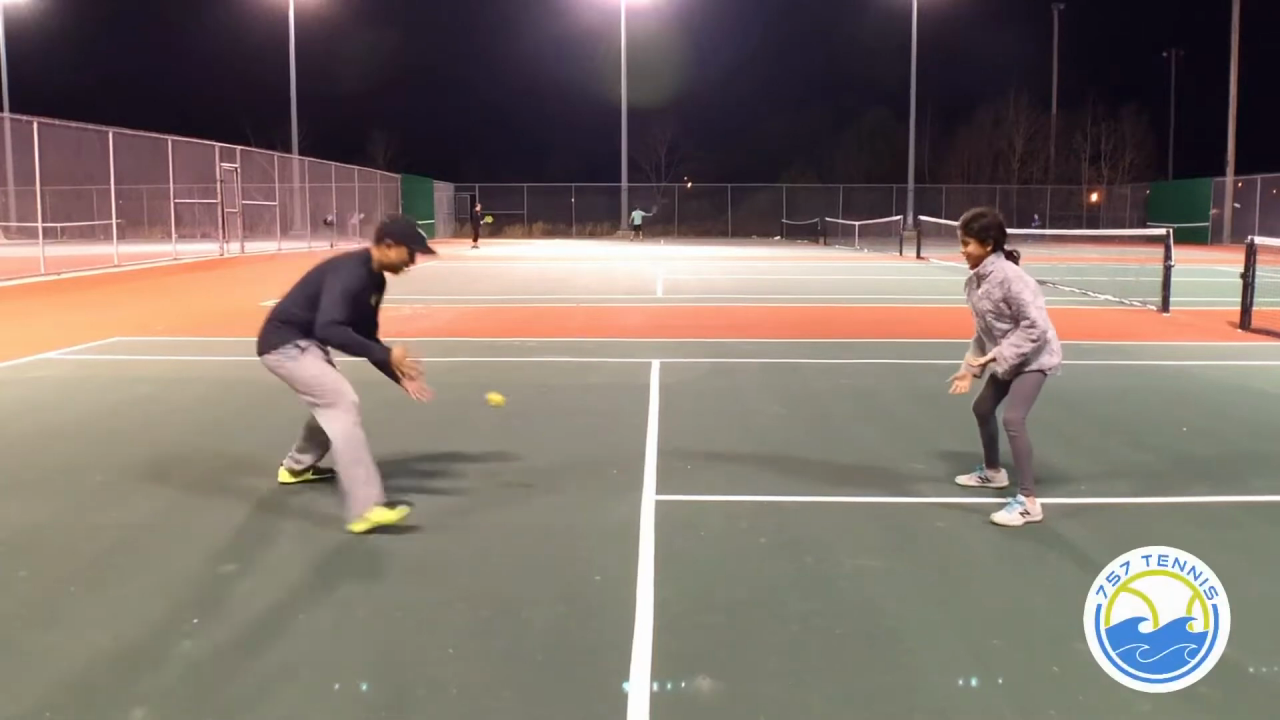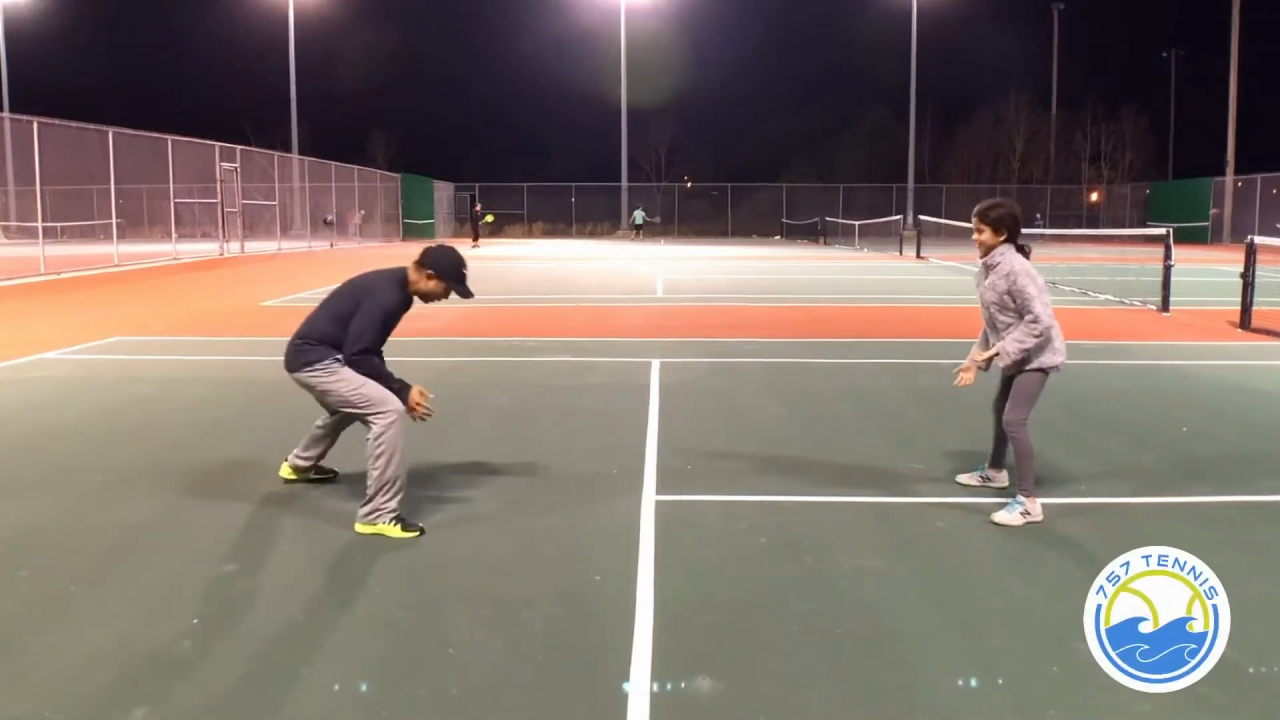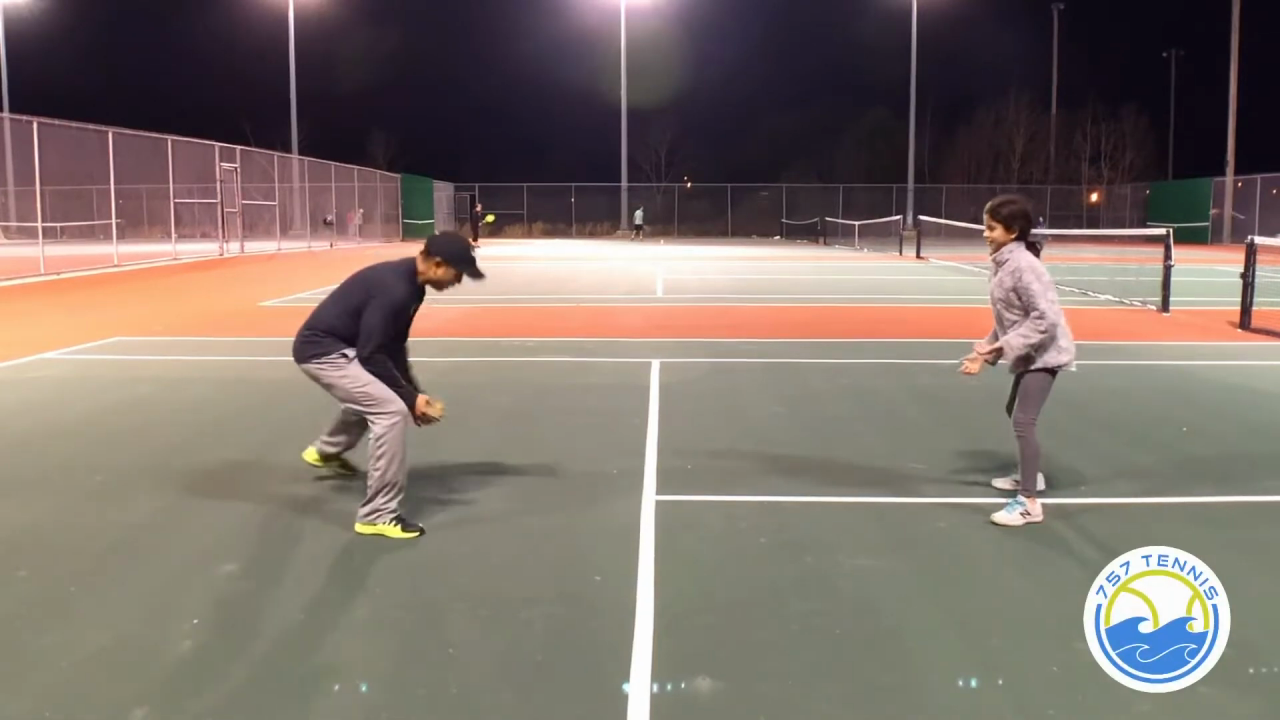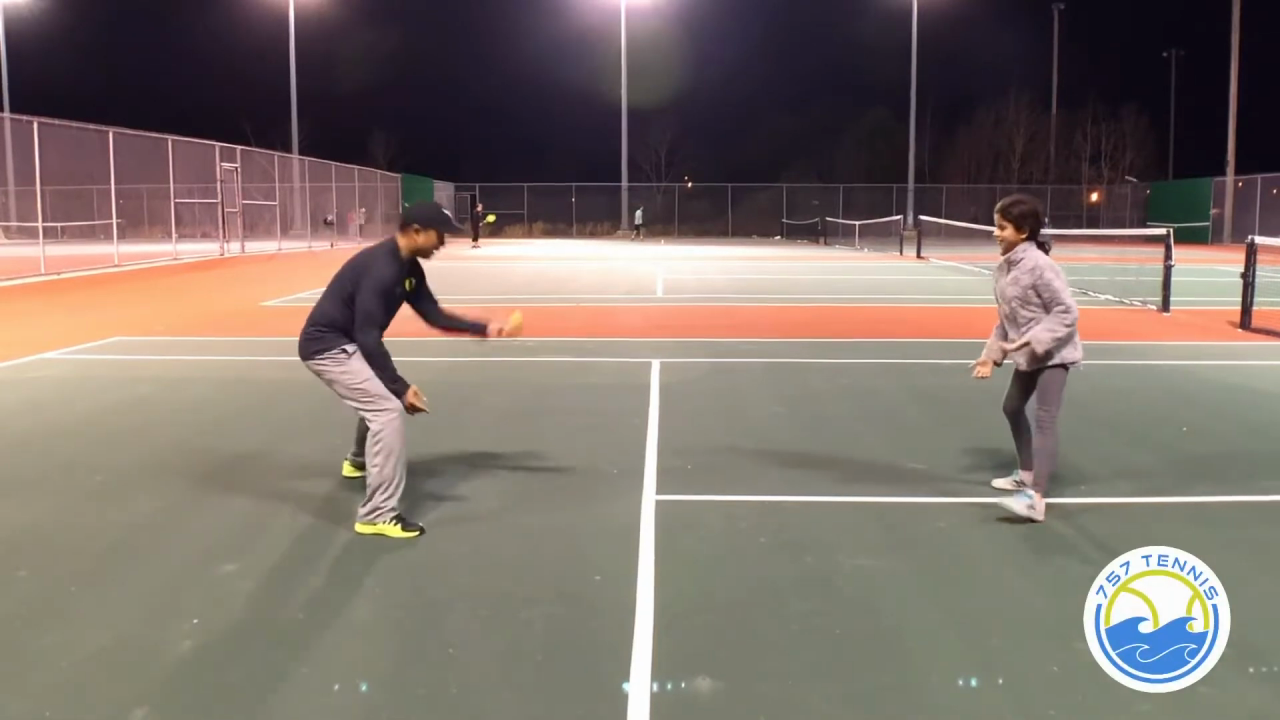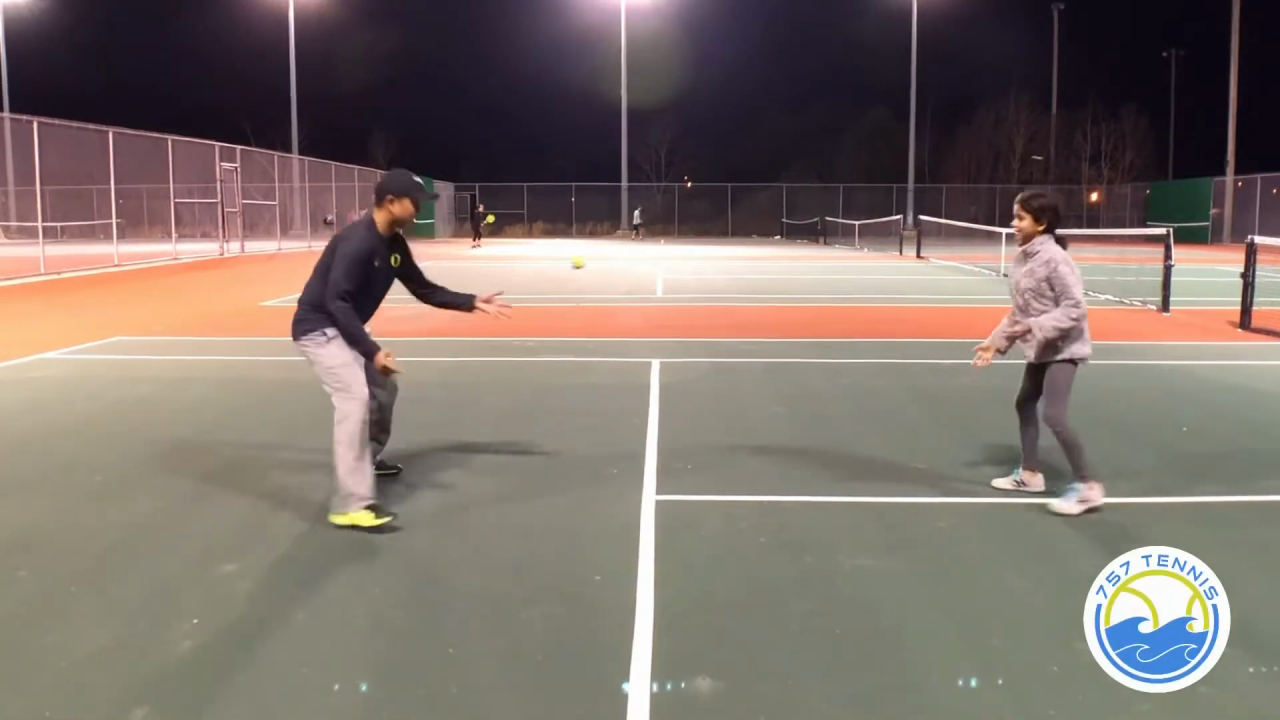
dt=0.2s
person 1, frame 1
left shoulder: (1010, 277)
right shoulder: (974, 281)
left elbow: (1036, 326)
right elbow: (984, 331)
left wrist: (999, 355)
right wrist: (971, 367)
left hip: (1033, 358)
right hip: (1007, 359)
left knee: (1012, 419)
right knee: (983, 409)
left ankle: (1028, 502)
right ankle: (993, 471)
person 1, frame 2
left shoulder: (1016, 270)
right shoulder: (988, 270)
left elbow: (1040, 322)
left wrist: (1001, 350)
right wrist: (978, 359)
left hip: (1035, 355)
right hip: (1018, 357)
left knee: (1014, 421)
right knee: (1001, 412)
left ankle: (1028, 502)
right ankle: (995, 470)
person 1, frame 3
left shoulder: (1024, 267)
right shoulder: (1000, 266)
left elbow: (1044, 319)
left wrist: (1007, 345)
right wrist: (984, 351)
left hip: (1043, 354)
right hip: (1027, 355)
left knee: (1023, 422)
right knee: (1015, 413)
left ankle: (1028, 503)
right ankle: (1029, 476)
person 1, frame 4
left shoulder: (1040, 266)
right shoulder: (1003, 269)
left elbow: (1067, 313)
right elbow: (1005, 320)
left wrist: (1034, 340)
right wrist: (991, 354)
left hip: (1053, 353)
right hip: (1029, 355)
left knee: (1044, 419)
right knee: (1012, 408)
left ankle: (1036, 494)
right ankle: (1028, 473)
person 1, frame 5
left shoulder: (1055, 259)
right shoulder: (1021, 261)
left elbow: (1076, 309)
right elbow: (1020, 310)
left wrist: (1034, 327)
right wrist: (997, 342)
left hip: (1063, 348)
right hip: (1041, 348)
left knee: (1054, 416)
right knee: (1024, 404)
left ankle: (1088, 485)
right ankle: (1030, 474)
person 2, frame 1
left shoulder: (373, 279)
right shoulder: (349, 274)
left elbow: (364, 336)
right elbow: (331, 329)
left wrist: (397, 372)
right wrist: (385, 355)
left hip: (297, 342)
right hip: (283, 343)
left knee: (331, 400)
right knee: (343, 404)
left ankle: (299, 465)
right ankle: (365, 509)
person 2, frame 2
left shoulder: (399, 291)
right shoulder: (385, 297)
left elbow: (369, 351)
right elbow: (359, 356)
left wrist: (396, 390)
right wrist: (402, 391)
left hip: (315, 354)
right hip: (313, 359)
left knee: (348, 406)
right knee: (389, 411)
left ankle: (300, 464)
right ankle: (378, 515)
person 2, frame 3
left shoulder: (412, 286)
right shoulder: (394, 290)
left elbow: (394, 346)
right elbow: (372, 353)
left wrist: (412, 390)
right wrist: (411, 398)
left hip: (329, 346)
right hip: (321, 350)
left knee: (369, 397)
right knee: (390, 411)
left ankle: (326, 451)
right ankle: (378, 515)
person 2, frame 4
left shoulder: (409, 268)
right shoulder: (381, 268)
left elbow: (432, 314)
right elbow: (368, 335)
left wrist: (482, 328)
right wrist: (401, 386)
left hip: (344, 344)
right hip: (328, 346)
left knee: (386, 397)
right knee: (389, 409)
left ankle: (362, 461)
right ankle: (378, 514)
person 2, frame 5
left shoulder: (395, 244)
right shoulder: (358, 241)
left elbow: (423, 289)
right elbow: (337, 302)
left wrist: (472, 302)
right wrist: (374, 350)
left hip: (347, 330)
right hip: (319, 328)
left knee: (383, 390)
right knee: (356, 400)
left ankle: (365, 460)
right ankle: (354, 504)
